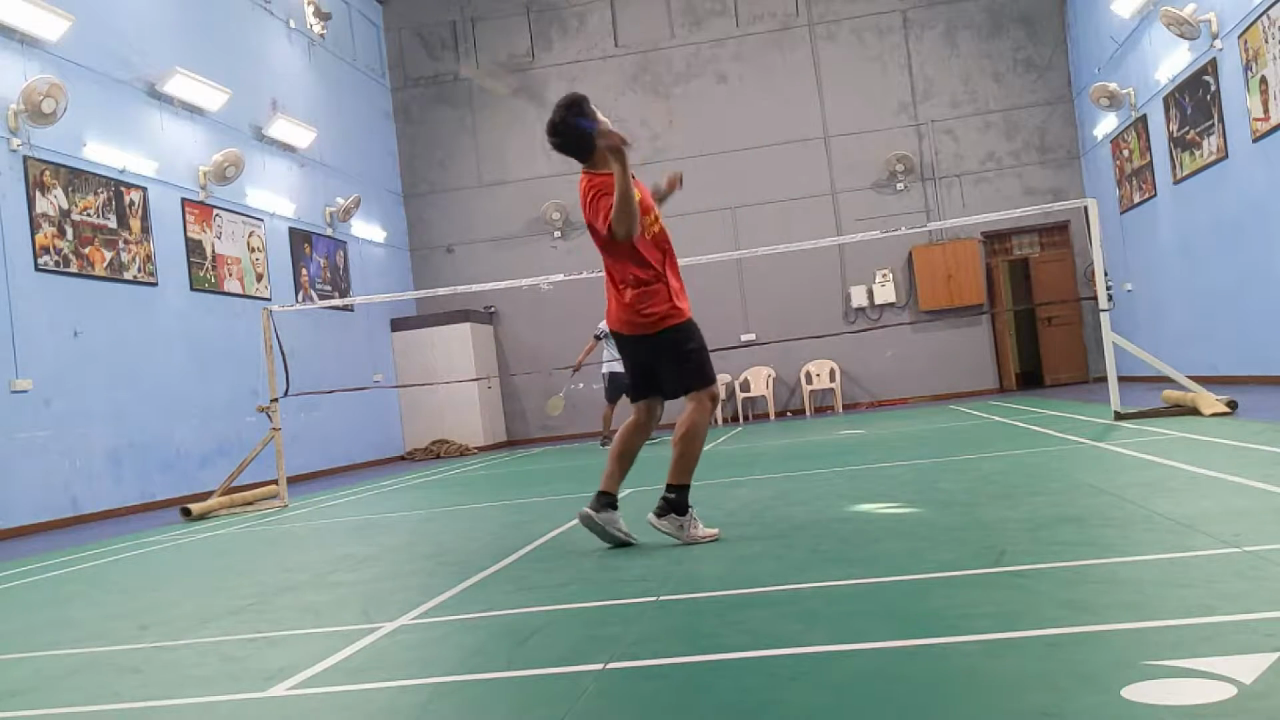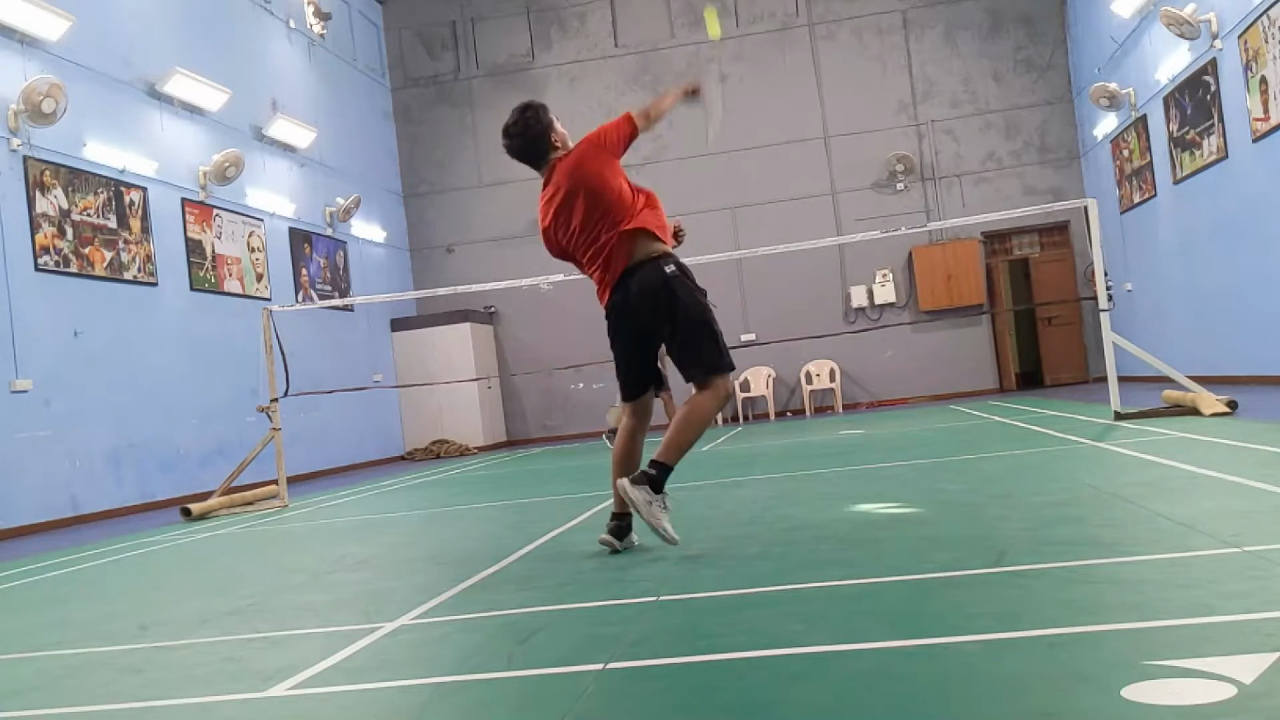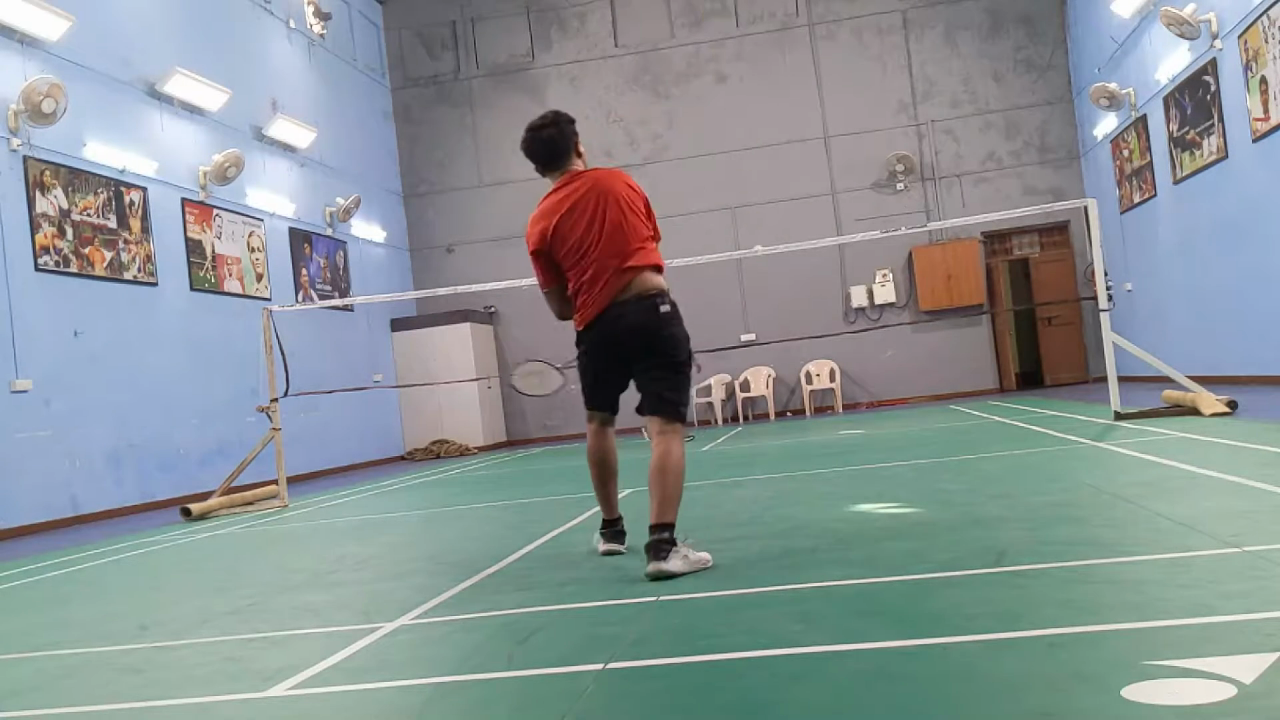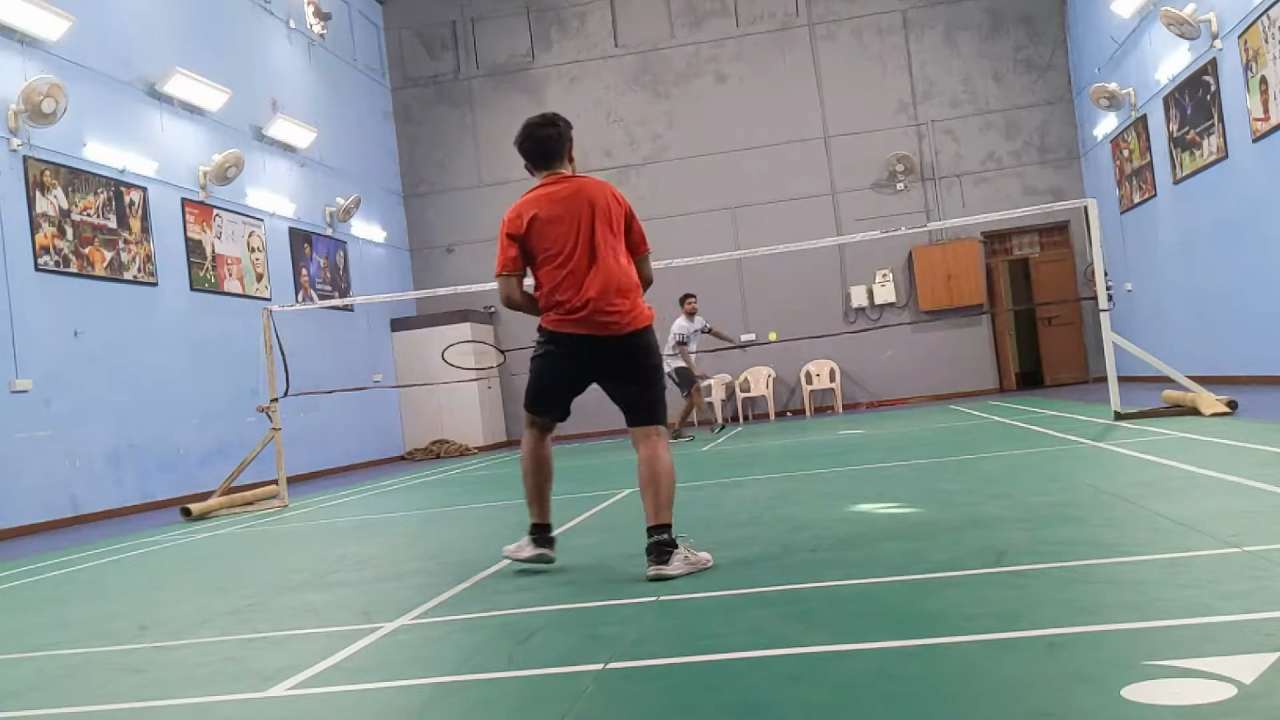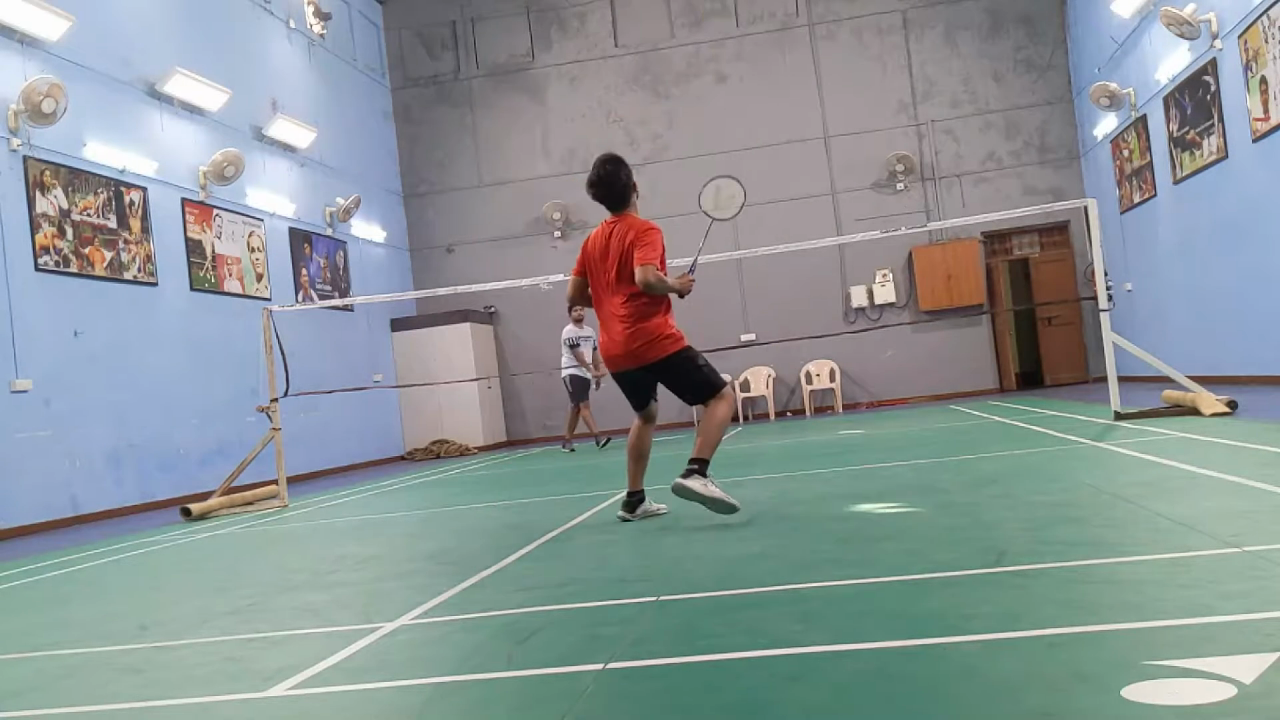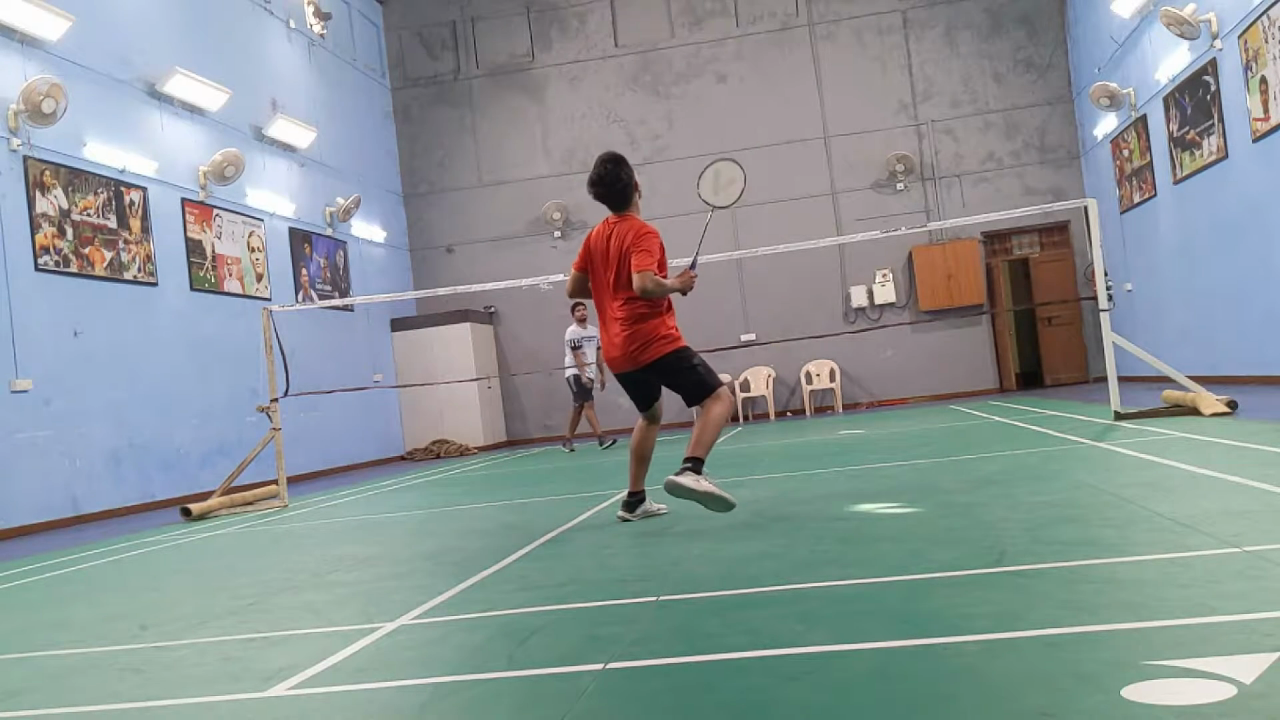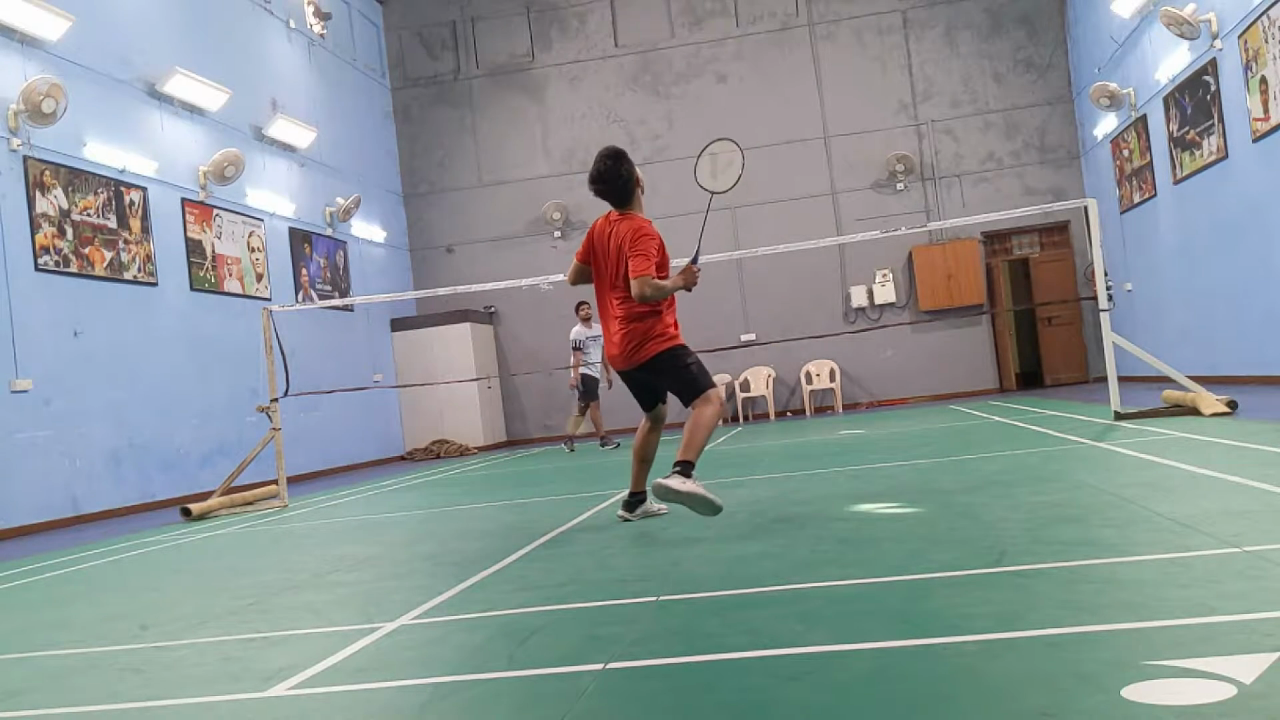
dt=0.2s
person 1, frame 1
left shoulder: (592, 184)
right shoulder: (605, 180)
right elbow: (623, 231)
left wrist: (656, 195)
right wrist: (620, 163)
left hip: (628, 316)
right hip: (658, 310)
left knee: (645, 411)
right knee: (704, 396)
left ankle: (604, 503)
right ankle: (673, 506)
person 1, frame 2
left shoulder: (548, 215)
right shoulder: (587, 153)
right elbow: (643, 118)
right wrist: (678, 93)
left hip: (619, 297)
right hip: (659, 274)
left knee: (634, 409)
right knee: (715, 386)
left ankle: (620, 522)
right ankle: (650, 480)
person 1, frame 3
left shoulder: (540, 222)
right shoulder: (619, 183)
left elbow: (558, 305)
right elbow: (652, 244)
left hip: (596, 324)
right hip: (651, 306)
left knee: (599, 423)
right knee: (667, 430)
left ankle: (612, 528)
right ankle: (663, 544)
person 1, frame 4
left shoulder: (520, 214)
right shoulder: (608, 194)
left elbow: (509, 294)
right elbow: (645, 273)
left hip: (564, 336)
right hip: (625, 327)
left knee: (537, 428)
right knee: (650, 434)
left ankle: (540, 536)
right ankle: (663, 547)
person 1, frame 5
left shoulder: (593, 239)
right shoulder: (644, 230)
left elbow: (575, 296)
right elbow: (647, 278)
right wrist: (677, 285)
left hip: (615, 352)
right hip: (655, 342)
left knee: (646, 414)
right knee: (721, 397)
left ankle: (634, 500)
right ankle: (696, 473)
person 1, frame 6
left shoulder: (596, 235)
right shoulder: (642, 233)
left elbow: (573, 288)
right elbow: (645, 285)
right wrist: (678, 283)
left hip: (618, 352)
right hip: (654, 342)
left knee: (650, 415)
right knee: (718, 398)
left ankle: (634, 500)
right ankle: (690, 472)
person 1, frame 7
left shoulder: (599, 227)
right shoulder: (641, 232)
left elbow: (574, 277)
right elbow: (643, 290)
right wrist: (680, 281)
left hip: (621, 348)
right hip: (654, 340)
left knee: (655, 415)
right knee: (709, 400)
left ankle: (635, 499)
right ankle: (681, 475)
